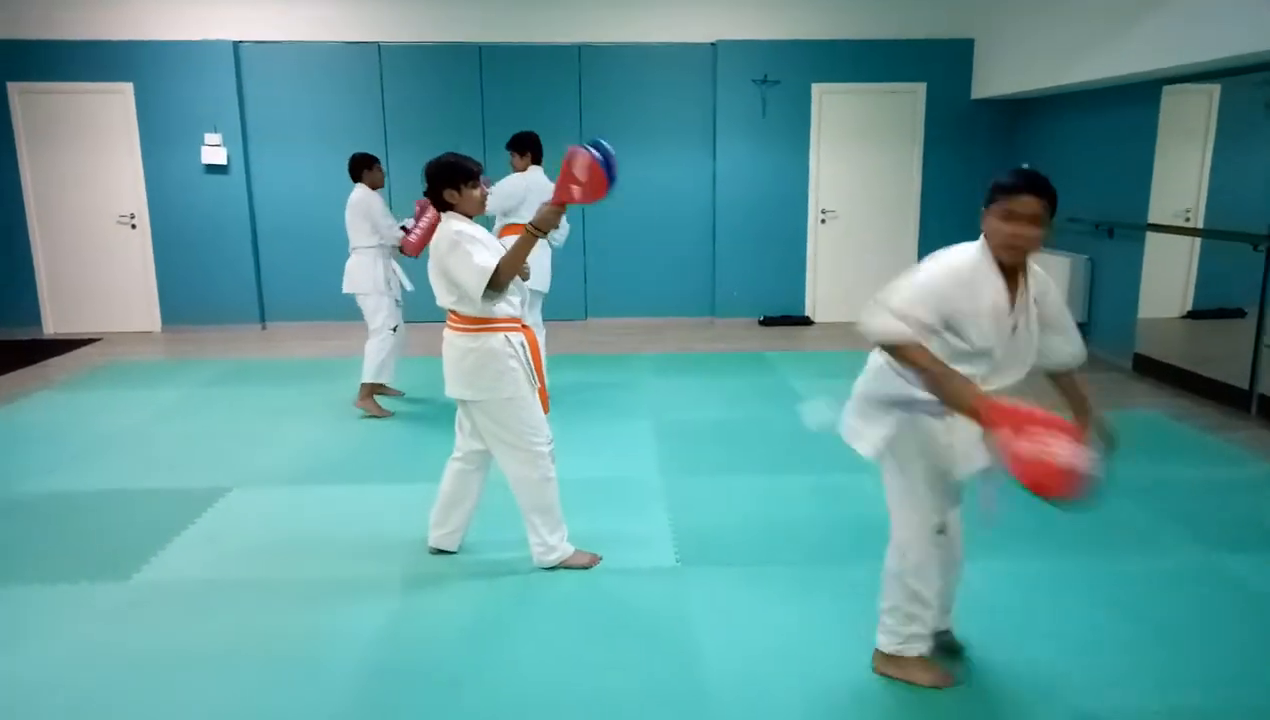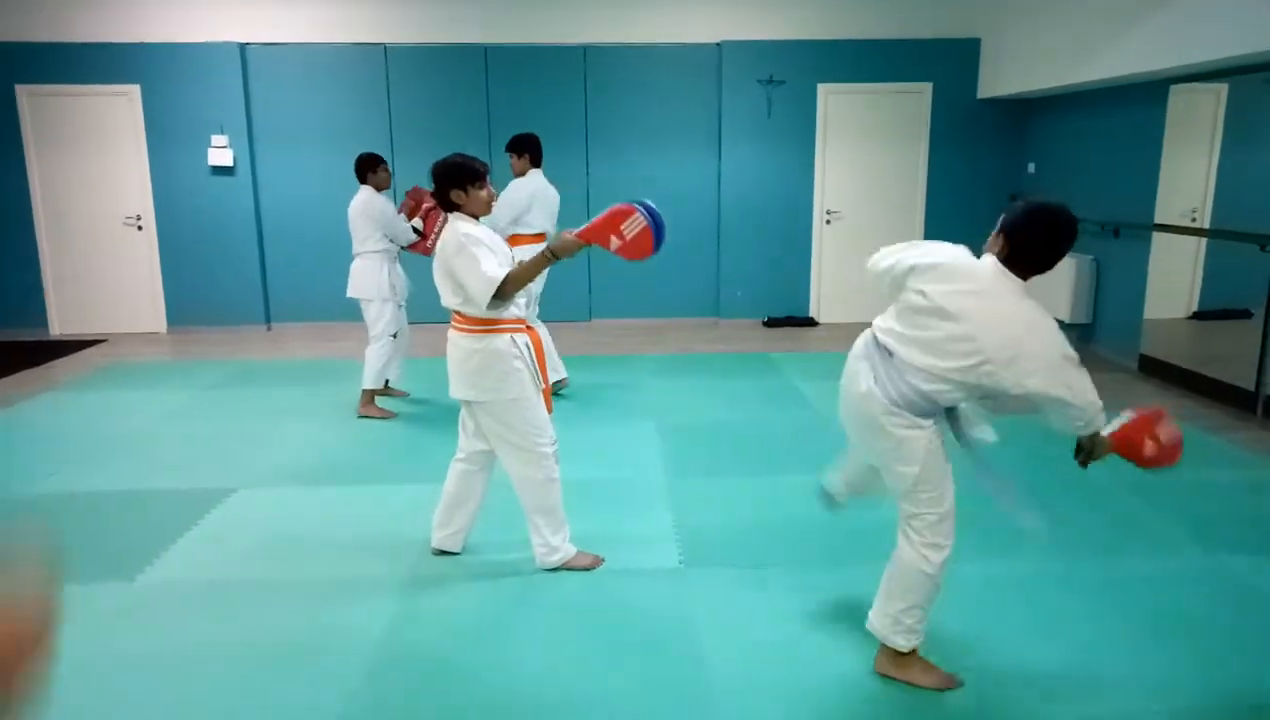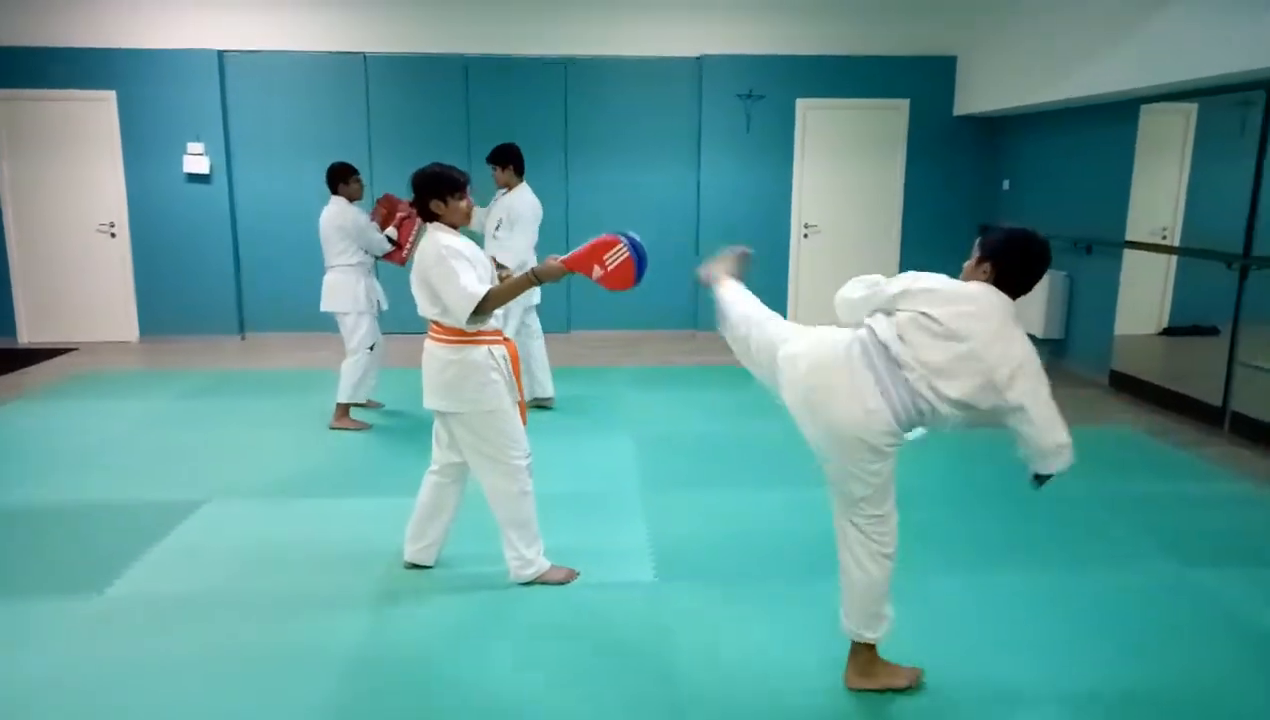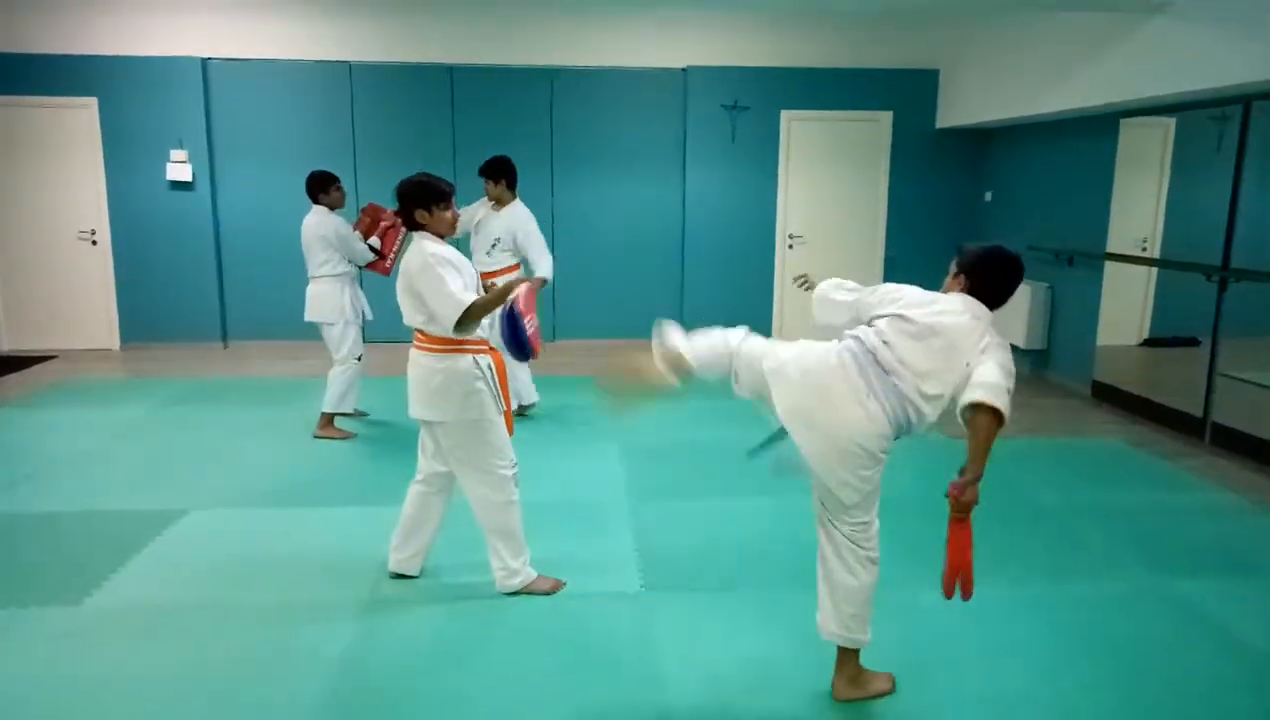
dt=0.2s
person 1, frame 1
left shoulder: (1043, 292)
right shoulder: (955, 271)
left elbow: (1061, 357)
right elbow: (885, 326)
left wrist: (1085, 415)
right wrist: (946, 379)
left hip: (955, 419)
right hip: (906, 408)
left knee: (944, 523)
right knee: (920, 527)
left ankle: (934, 622)
right ankle: (897, 649)
person 1, frame 2
left shoulder: (942, 257)
right shoulder: (1036, 334)
left elbow: (883, 266)
right elbow: (1079, 409)
right wrist: (1091, 446)
left hip: (867, 369)
right hip: (899, 415)
right knee: (930, 529)
left ankle: (844, 485)
right ankle: (895, 652)
person 1, frame 3
left shoulder: (928, 286)
right shoulder: (1018, 360)
left elbow: (852, 300)
right elbow: (1050, 451)
right wrist: (1044, 474)
left hip: (820, 362)
right hip: (861, 424)
left knee: (767, 331)
right knee: (868, 533)
left ankle: (721, 277)
right ankle: (862, 662)
person 1, frame 4
left shoulder: (904, 298)
right shoulder: (994, 352)
left elbow: (832, 298)
right elbow: (988, 402)
left wrist: (817, 288)
right wrist: (972, 473)
left hip: (810, 378)
right hip: (856, 437)
left knee: (730, 345)
right knee: (852, 543)
left ankle: (666, 360)
right ankle: (847, 673)
person 2, frame 1
left shoulder: (461, 231)
right shoulder: (456, 235)
right elbow: (492, 285)
left wrist: (516, 270)
right wrist: (536, 229)
left hip: (477, 348)
right hip: (488, 352)
left knee: (473, 448)
right knee: (531, 448)
left ankle: (443, 534)
right ankle: (553, 548)
person 2, frame 2
left shoulder: (466, 232)
right shoulder: (464, 238)
right elbow: (496, 294)
left wrist: (520, 270)
right wrist: (550, 253)
left hip: (479, 349)
right hip: (493, 353)
left knee: (476, 448)
right knee: (535, 449)
left ankle: (447, 535)
right ankle: (555, 549)
person 2, frame 3
left shoulder: (443, 243)
right shoulder: (444, 248)
right elbow: (474, 307)
left wrist: (503, 283)
right wrist: (534, 276)
left hip: (455, 360)
right hip: (470, 365)
left knee: (450, 461)
right knee: (509, 462)
left ankle: (419, 549)
right ankle: (529, 563)
person 2, frame 4
left shoulder: (432, 252)
right shoulder: (429, 256)
right elbow: (458, 317)
left wrist: (491, 295)
right wrist: (506, 291)
left hip: (443, 370)
right hip: (455, 373)
left knee: (435, 470)
right knee: (495, 472)
left ankle: (404, 558)
right ankle: (515, 573)
person 3, frame 1
left shoulder: (359, 197)
right shoulder: (369, 197)
right elbow: (391, 234)
left wrist: (406, 226)
right wrist: (415, 223)
left hip: (372, 267)
right hip: (372, 269)
left knee: (391, 328)
right knee: (384, 330)
left ankle: (378, 382)
right ankle: (365, 395)
person 3, frame 2
left shoulder: (360, 201)
right shoulder: (377, 202)
right elbow: (404, 235)
left wrist: (404, 214)
left hip: (373, 271)
right hip: (377, 273)
left knee: (398, 331)
right knee: (384, 335)
left ankle: (382, 384)
right ankle: (366, 402)
person 3, frame 3
left shoulder: (330, 212)
right shoulder: (351, 213)
right elbow: (379, 246)
left wrist: (376, 222)
right wrist: (396, 223)
left hip: (344, 283)
right hip: (351, 285)
left knee: (370, 344)
right knee: (362, 349)
left ankle: (358, 396)
right ankle: (341, 415)
person 3, frame 4
left shoulder: (311, 221)
right shoulder: (333, 223)
right elbow: (362, 255)
left wrist: (359, 231)
right wrist: (380, 232)
left hip: (326, 292)
right hip: (335, 294)
left knee: (349, 354)
right knee: (349, 358)
left ankle: (342, 405)
right ankle: (325, 424)
person 4, frame 1
left shoulder: (519, 181)
right shoulder: (552, 190)
left elbow: (487, 203)
right elbow: (560, 235)
right hip: (539, 255)
right knee: (530, 321)
person 4, frame 2
left shoulder: (521, 186)
right shoulder: (549, 190)
left elbow: (496, 221)
left hip: (522, 258)
right hip: (533, 257)
right knee: (529, 322)
right ankle: (554, 375)
person 4, frame 3
left shoulder: (525, 201)
right shoulder: (505, 197)
left elbow: (521, 245)
right elbow: (482, 220)
left wrist: (496, 268)
left hip: (514, 275)
right hip: (506, 274)
right knee: (528, 335)
right ankle: (542, 393)
person 4, frame 4
left shoulder: (520, 218)
right shoulder: (484, 206)
left elbow: (540, 255)
right elbow: (458, 221)
left wrist: (540, 279)
left hip: (502, 286)
right hip: (484, 285)
left knee: (494, 347)
right knee: (503, 345)
right ankle: (524, 398)
